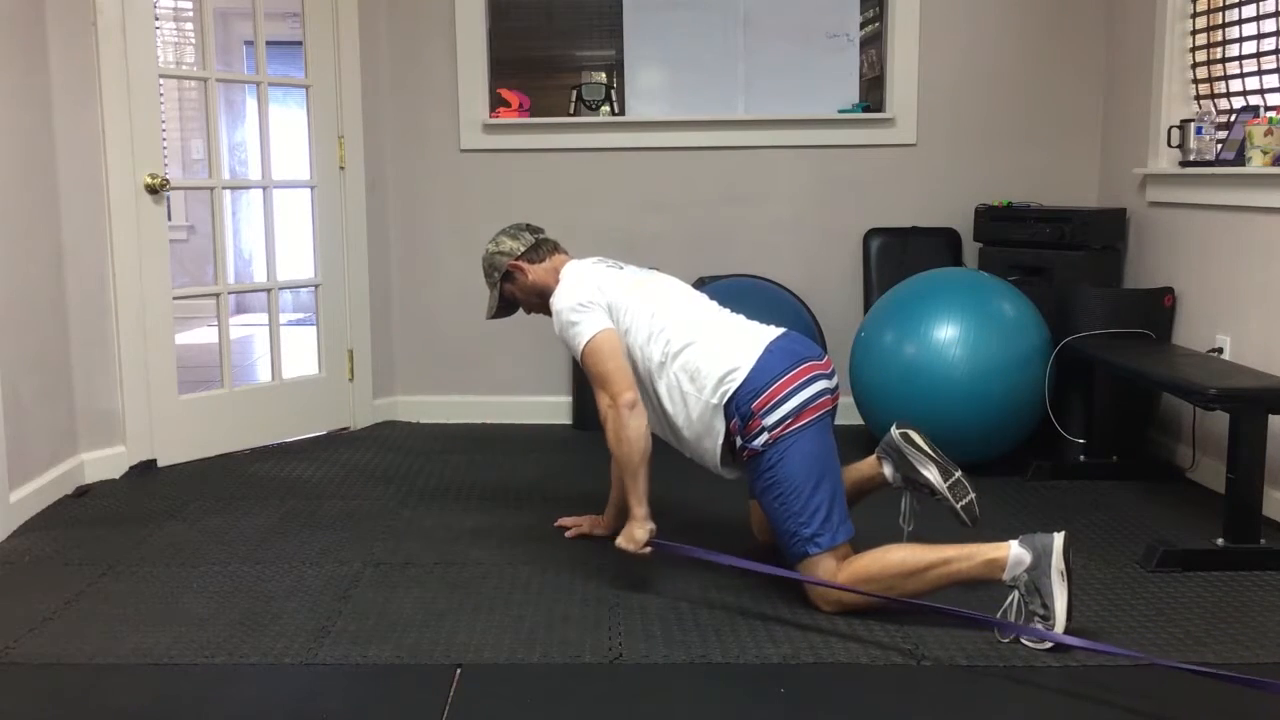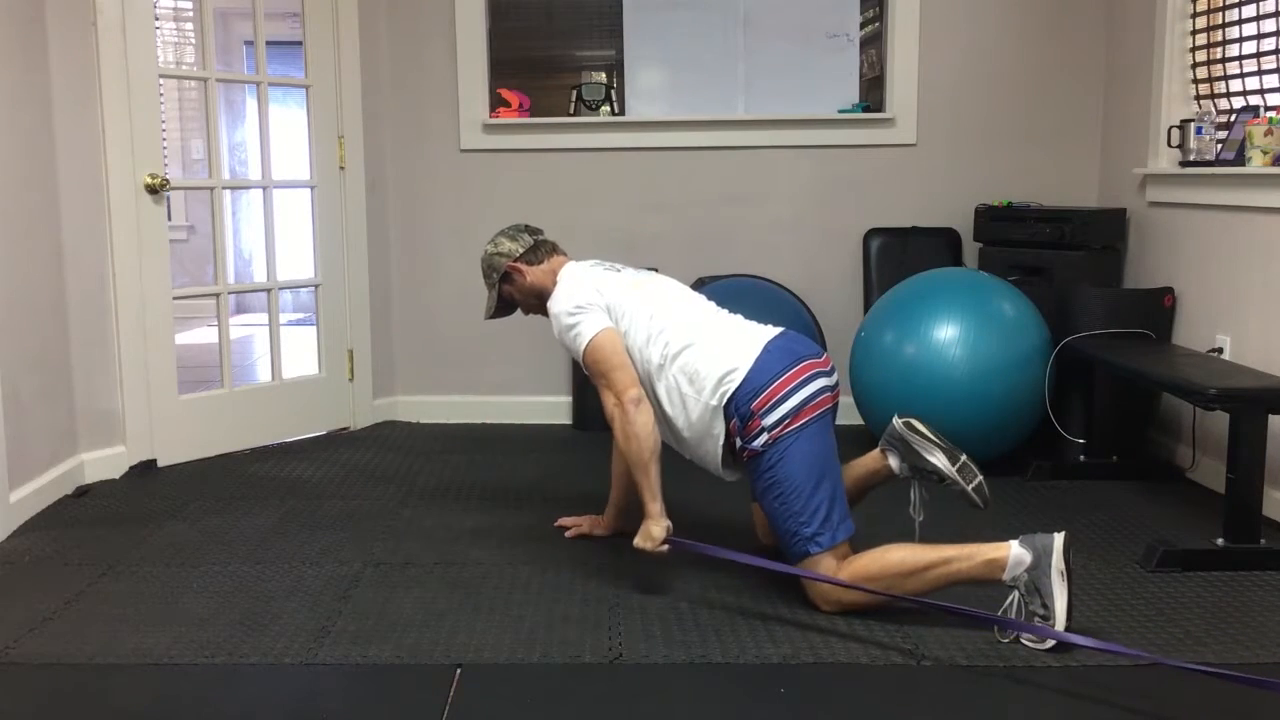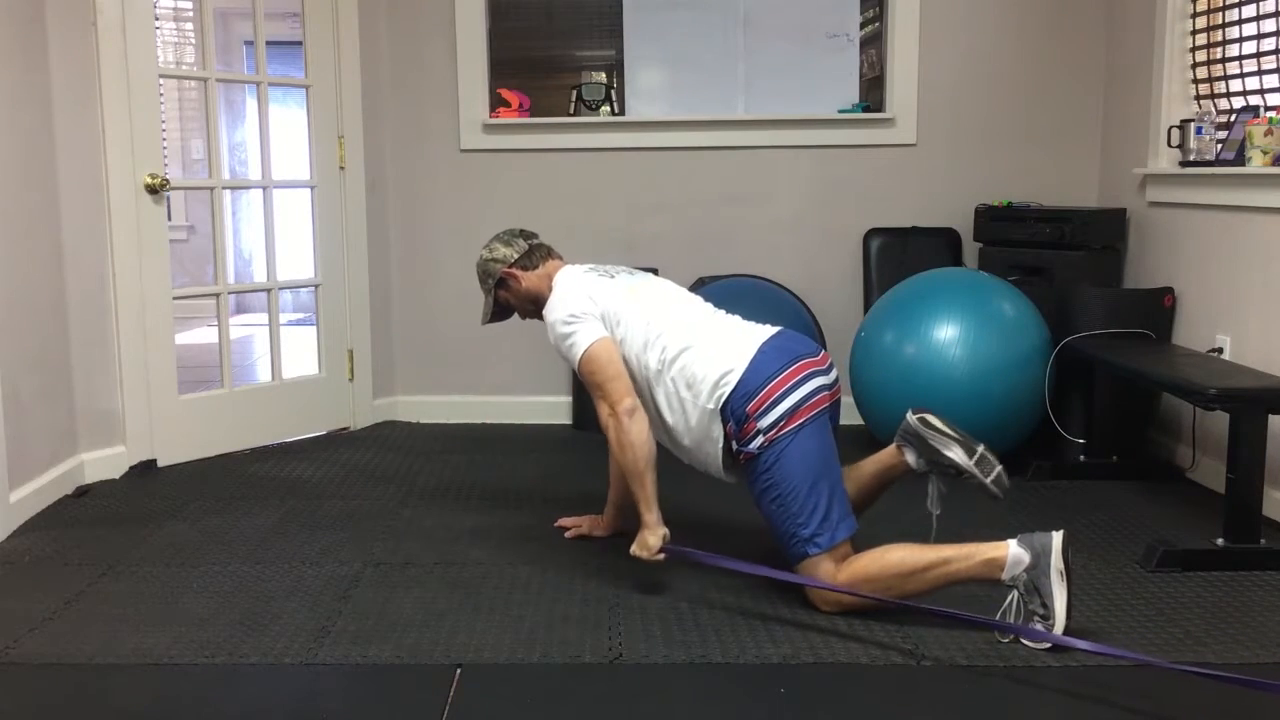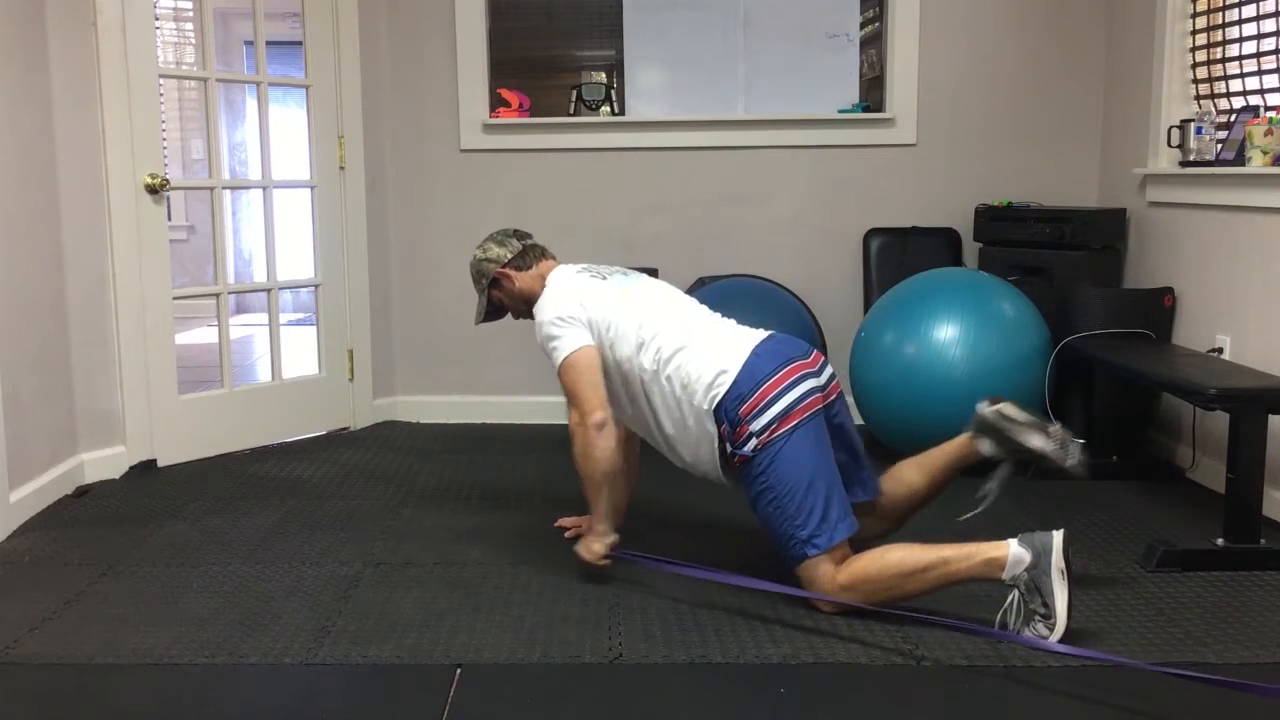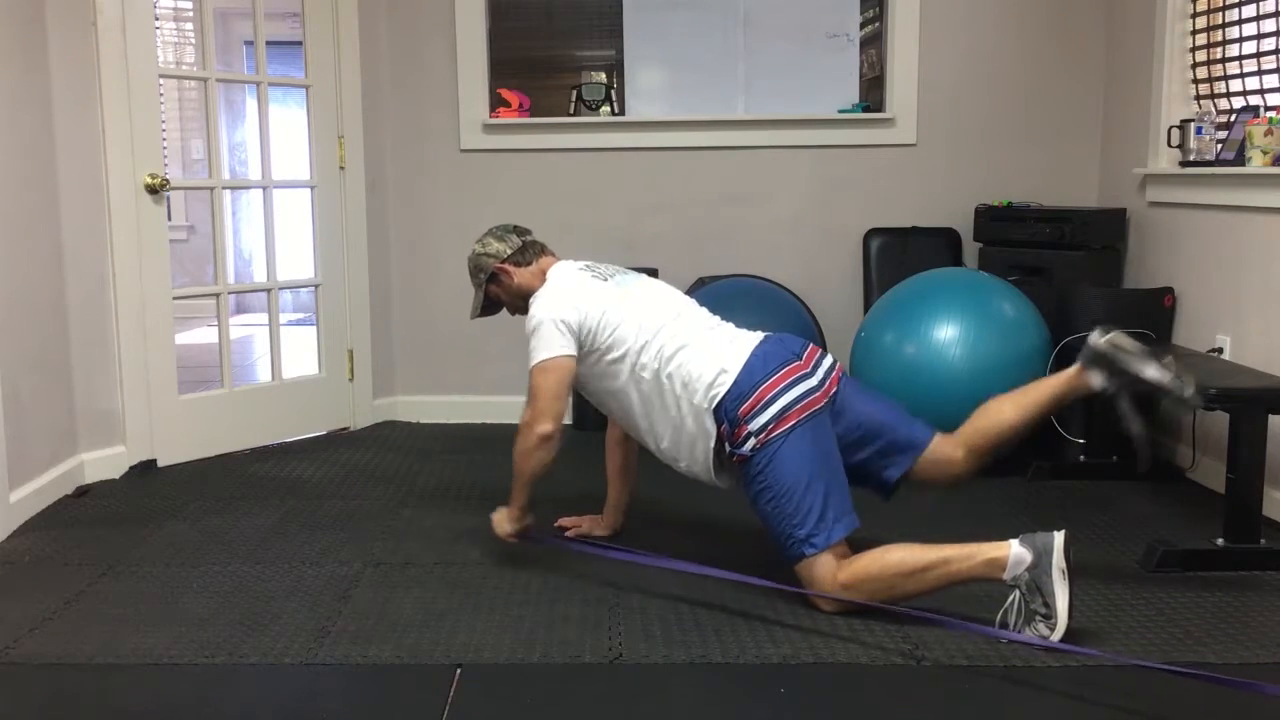
dt=0.2s
person 1, frame 1
left shoulder: (571, 297)
right shoulder: (607, 280)
left elbow: (624, 406)
right elbow: (633, 409)
left wrist: (640, 516)
right wrist: (608, 518)
left hip: (768, 403)
right hip: (793, 368)
left knee: (832, 583)
right knee: (770, 530)
left ankle: (1020, 557)
right ankle: (887, 464)
person 1, frame 2
left shoulder: (570, 302)
right shoulder: (606, 281)
left elbow: (629, 405)
right elbow: (633, 408)
left wrist: (653, 513)
right wrist: (609, 518)
left hip: (769, 403)
right hip: (795, 366)
left knee: (832, 583)
right knee: (774, 532)
left ankle: (1018, 557)
right ankle: (891, 455)
person 1, frame 3
left shoulder: (565, 308)
right shoulder: (605, 283)
left elbow: (624, 415)
right elbow: (631, 412)
left wrist: (651, 522)
right wrist: (609, 518)
left hip: (767, 406)
right hip: (797, 365)
left knee: (833, 582)
right knee: (822, 522)
left ankle: (1015, 555)
right ankle: (911, 449)
person 1, frame 4
left shoulder: (556, 307)
right shoulder: (594, 281)
left elbow: (594, 424)
right elbow: (623, 410)
left wrist: (604, 528)
right wrist: (601, 514)
left hip: (759, 409)
right hip: (793, 367)
left knee: (833, 582)
right knee: (878, 515)
left ankle: (1017, 555)
right ankle: (980, 436)
person 1, frame 5
left shoulder: (553, 308)
right shoulder: (601, 280)
left elbow: (542, 430)
right elbow: (627, 411)
left wrist: (515, 511)
right wrist: (609, 517)
left hip: (764, 412)
right hip: (794, 370)
left knee: (833, 582)
right knee: (953, 462)
left ankle: (1010, 556)
right ankle: (1090, 372)
